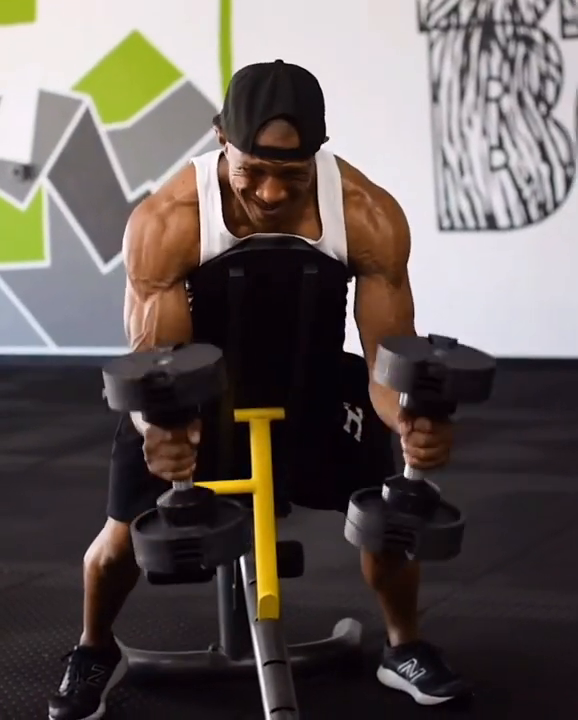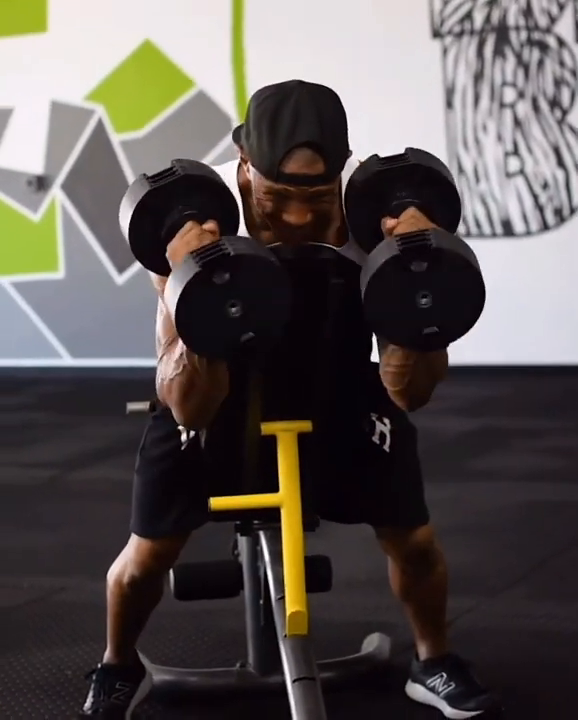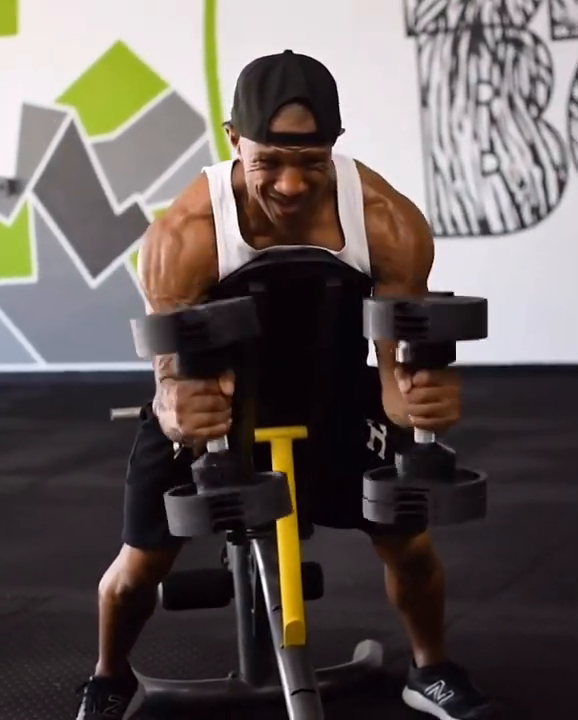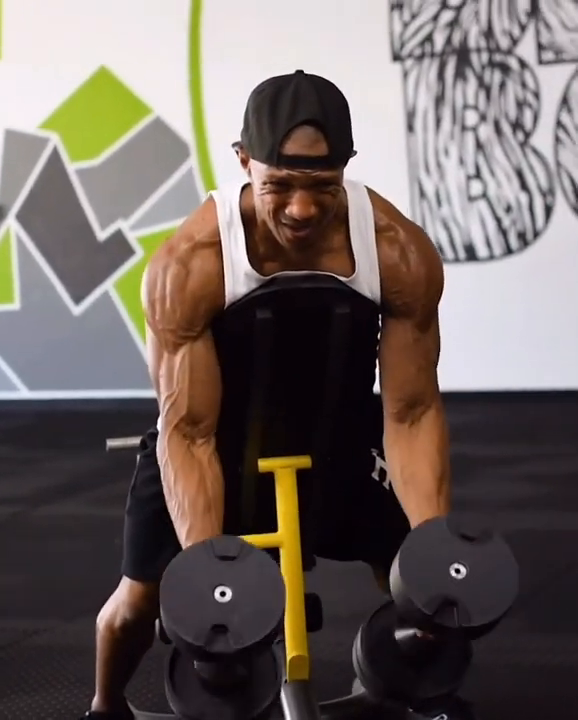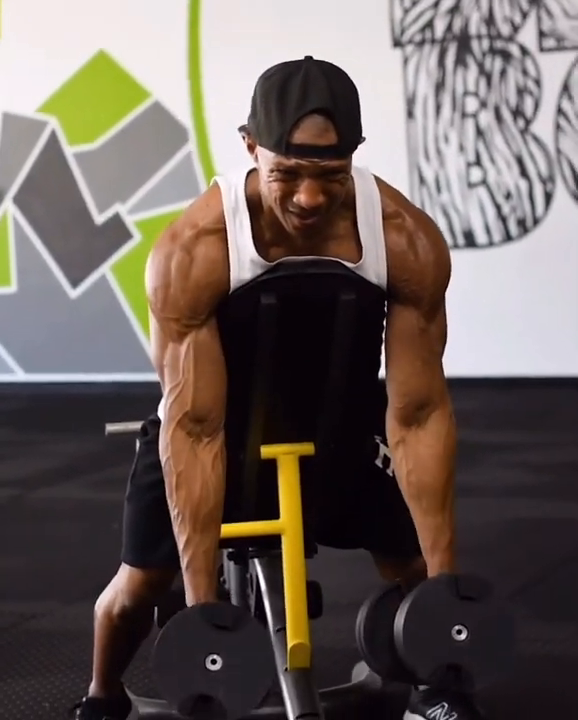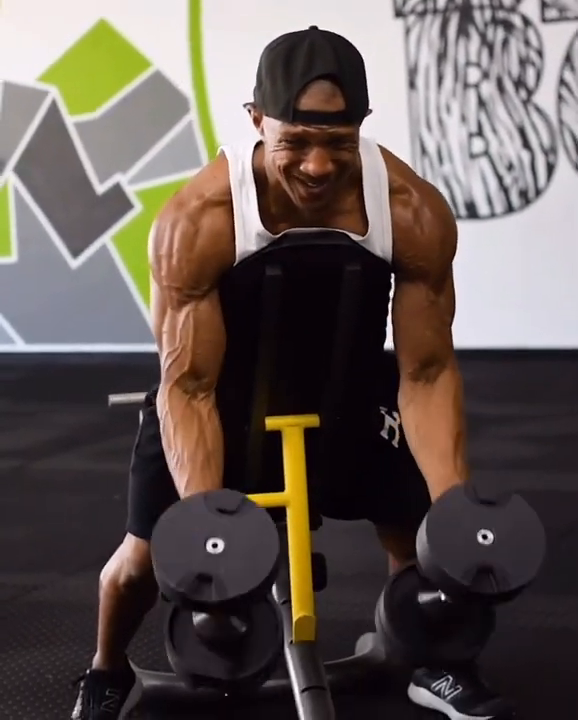
dt=0.5s
person 1, frame 1
left shoulder: (369, 216)
right shoulder: (164, 221)
left wrist: (412, 423)
right wrist: (158, 428)
right knee: (121, 535)
left ankle: (405, 649)
right ankle: (95, 653)
person 1, frame 2
left shoulder: (387, 212)
right shoulder: (193, 225)
left elbow: (411, 393)
right elbow: (189, 408)
left hip: (339, 379)
right hip: (223, 385)
left knee: (413, 539)
right knee: (148, 551)
left ankle: (433, 664)
right ankle: (119, 669)
person 1, frame 3
left shoulder: (390, 223)
right shoulder: (181, 237)
left elbow: (399, 370)
right elbow: (175, 385)
left wrist: (424, 399)
right wrist: (186, 420)
right hip: (214, 397)
left knee: (411, 545)
right knee: (141, 562)
person 1, frame 4
left shoulder: (400, 252)
right shoulder: (187, 264)
left elbow: (411, 411)
right elbow: (188, 431)
right hip: (219, 426)
right knee: (141, 595)
person 1, frame 5
left shoulder: (408, 240)
right shoulder: (189, 251)
left elbow: (419, 413)
right elbow: (194, 429)
left wrist: (444, 575)
right wrist: (202, 600)
right hip: (216, 413)
left knee: (410, 562)
right knee: (140, 583)
person 1, frame 6
left shoulder: (415, 213)
right shoulder: (196, 219)
left elbow: (426, 373)
right elbow: (189, 386)
right hip: (224, 381)
left knee: (417, 529)
right knee: (146, 550)
